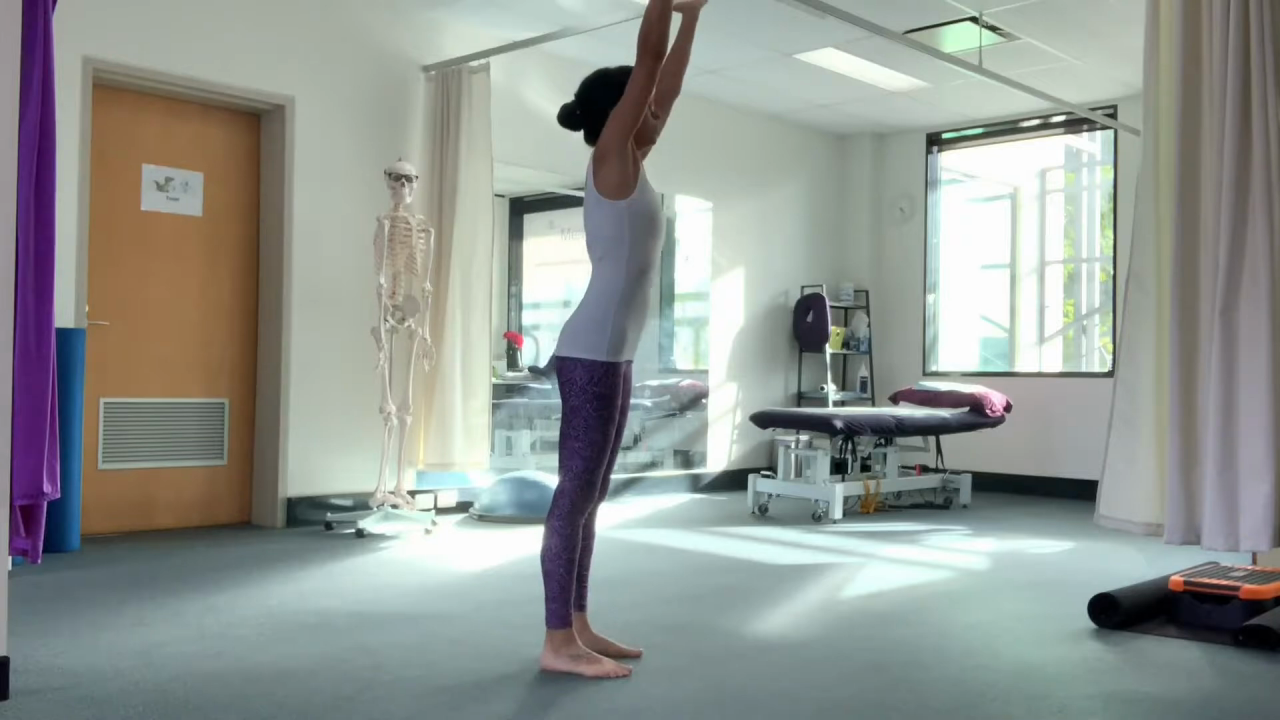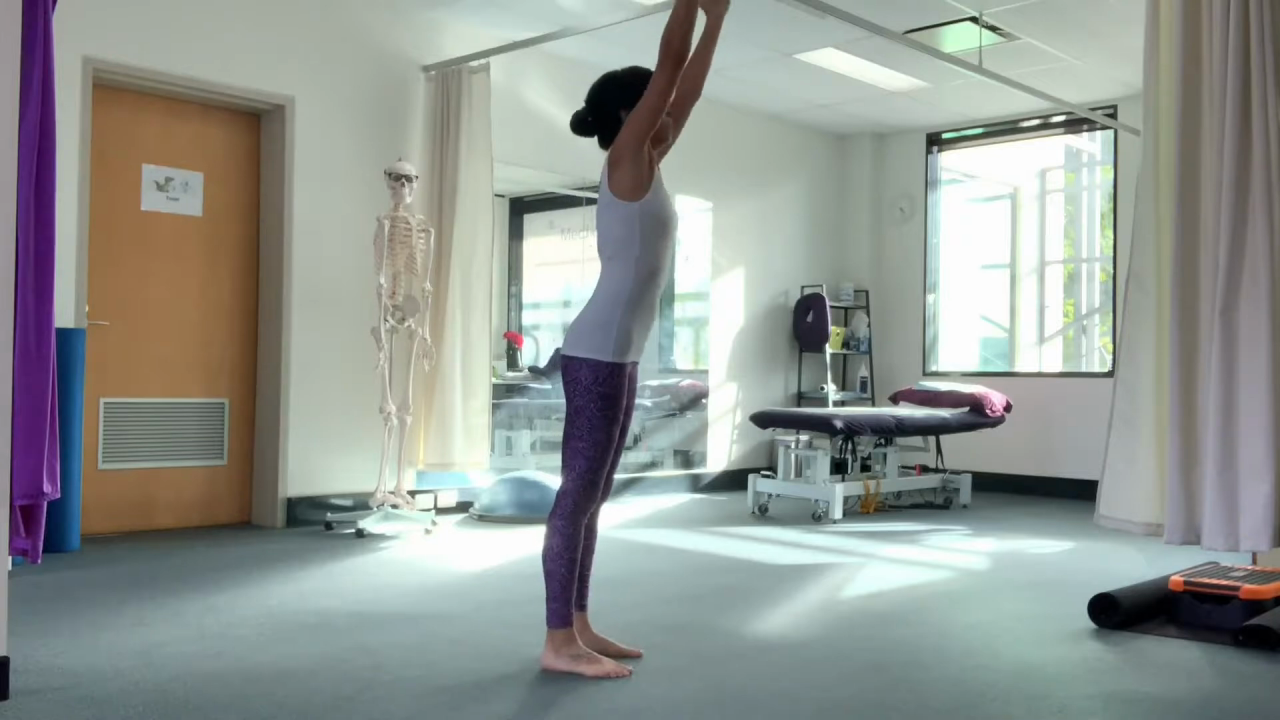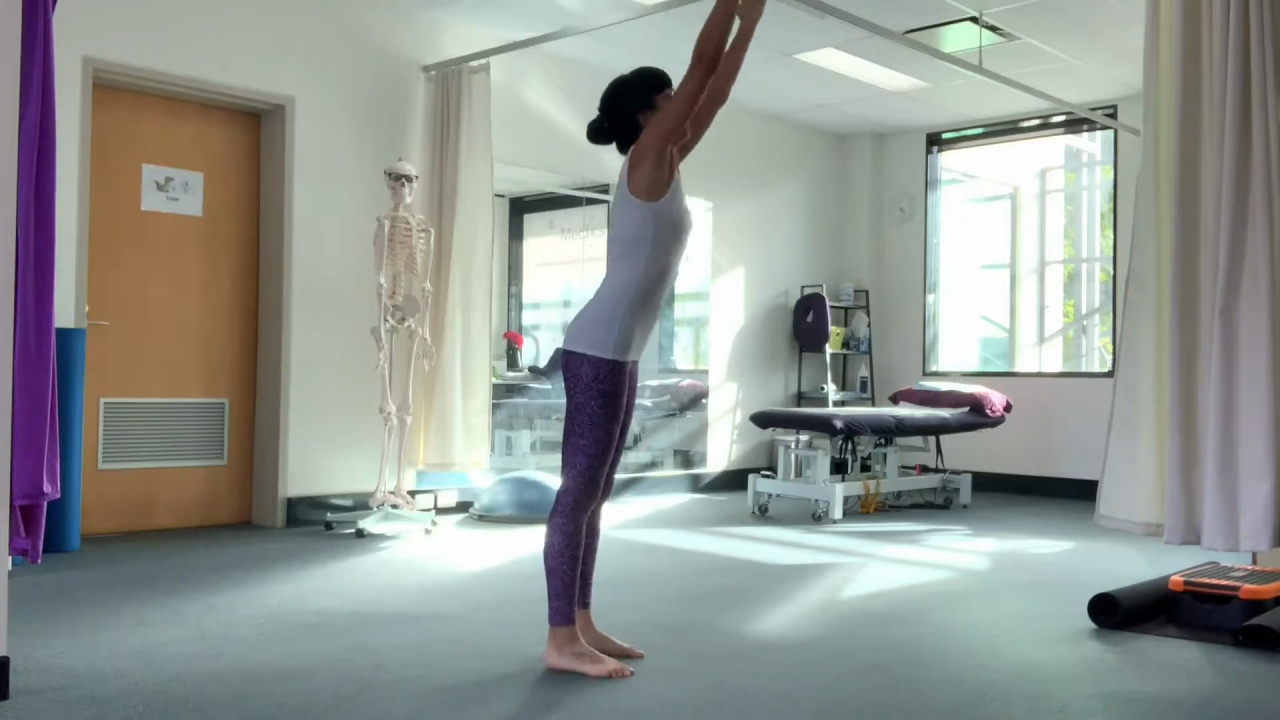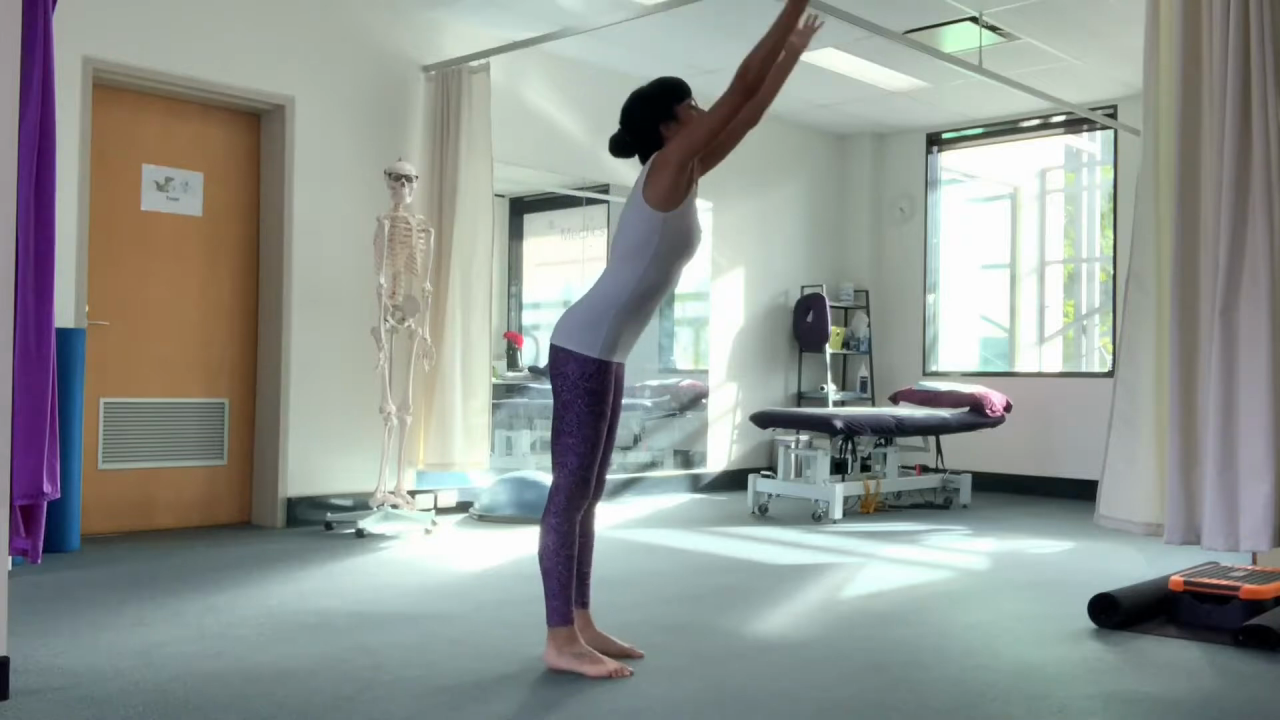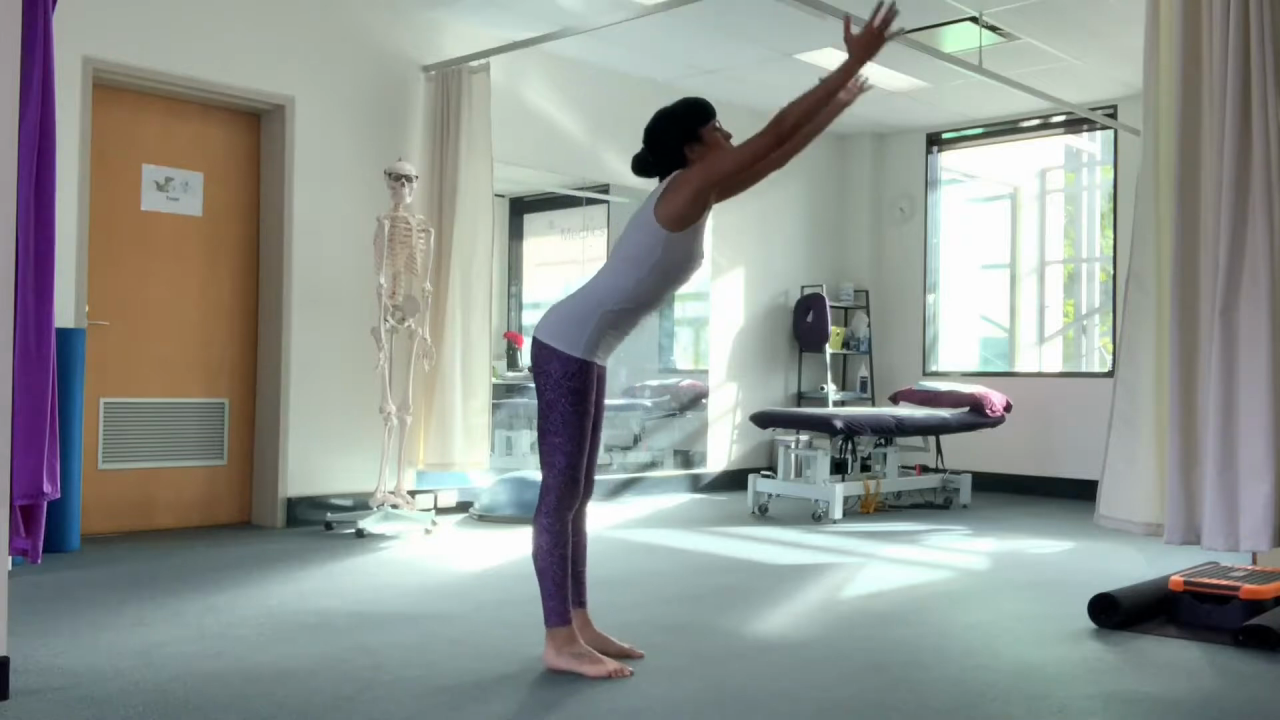
dt=0.1s
person 1, frame 1
left shoulder: (629, 163)
right shoulder: (610, 158)
left elbow: (666, 84)
right elbow: (647, 60)
left hip: (607, 354)
right hip: (593, 352)
left knee: (588, 497)
right knee: (576, 497)
left ankle: (576, 628)
right ankle: (558, 644)
person 1, frame 2
left shoulder: (643, 165)
right shoulder: (626, 159)
left elbow: (686, 89)
right elbow: (668, 65)
left hip: (613, 353)
right hip: (599, 352)
left knee: (590, 496)
right knee: (579, 496)
left ankle: (578, 628)
right ankle: (559, 644)
person 1, frame 3
left shoulder: (663, 165)
right shoulder: (647, 159)
left elbow: (713, 90)
right elbow: (704, 69)
left hip: (614, 353)
right hip: (598, 352)
left knee: (592, 496)
right knee: (580, 496)
left ankle: (579, 628)
right ankle: (563, 641)
person 1, frame 4
left shoulder: (680, 175)
right shoulder: (667, 171)
left elbow: (745, 112)
right elbow: (739, 94)
left hip: (600, 349)
right hip: (585, 347)
left knee: (584, 494)
right knee: (570, 492)
left ankle: (579, 625)
right ankle: (560, 641)
person 1, frame 5
left shoulder: (697, 193)
right shoulder: (686, 189)
left elbow: (776, 149)
right elbow: (775, 133)
left wrist: (841, 97)
right wrist: (851, 62)
left hip: (583, 352)
right hip: (569, 347)
left knee: (572, 495)
right knee: (563, 496)
left ankle: (578, 622)
right ankle: (562, 642)
